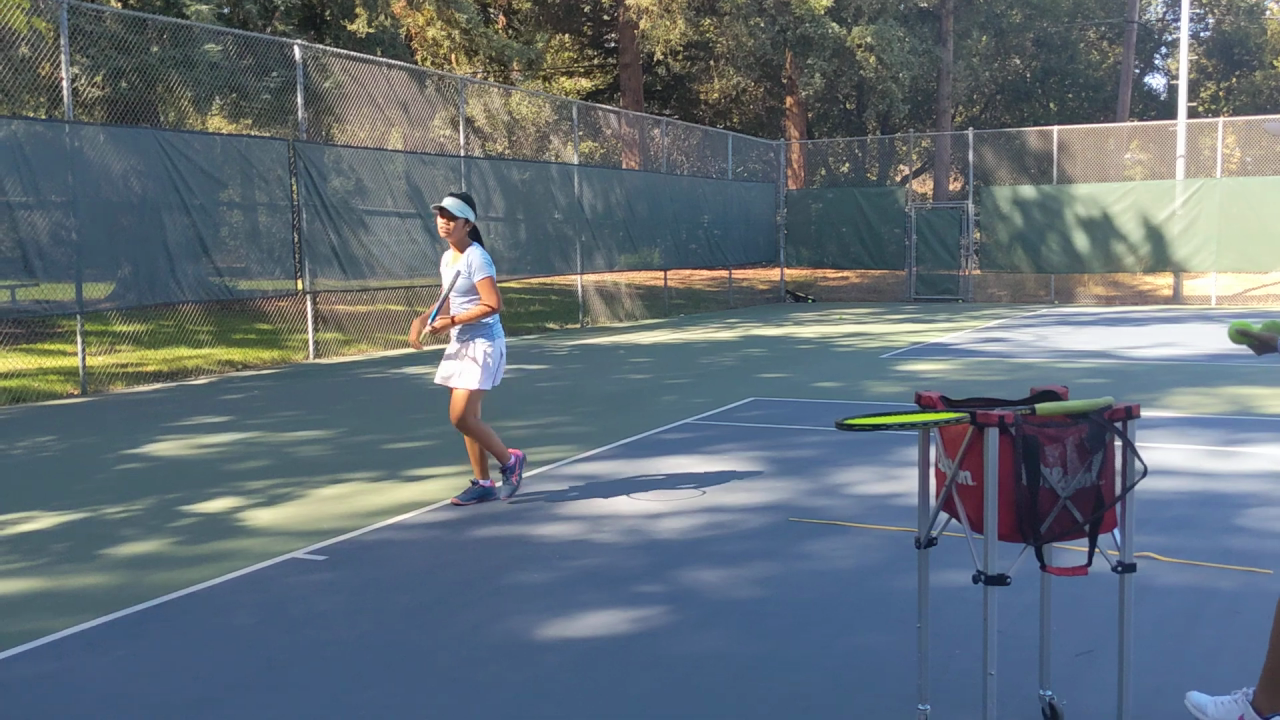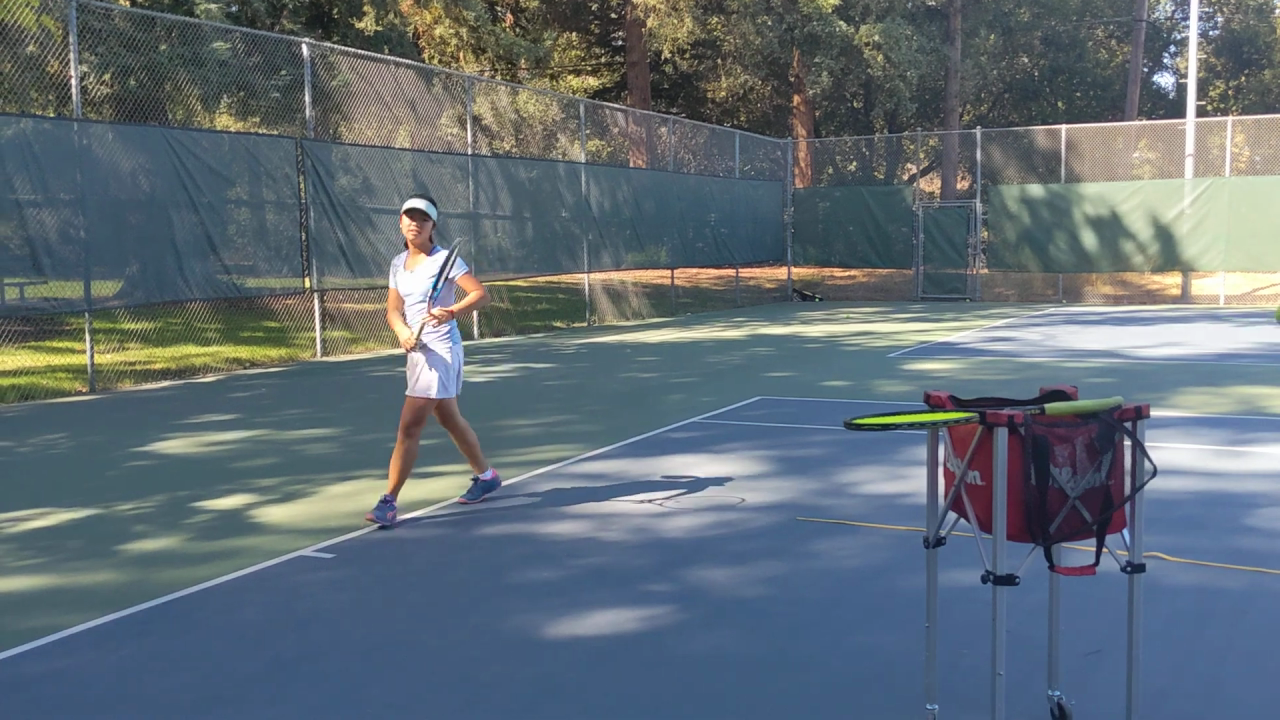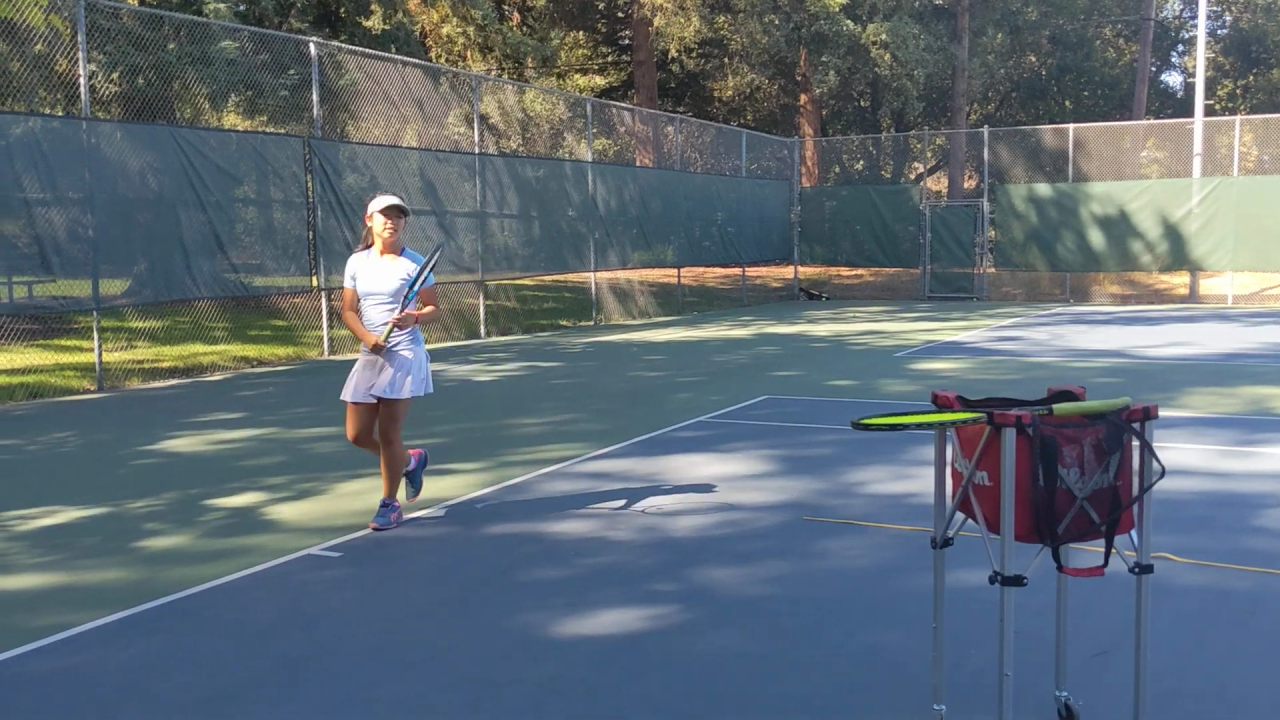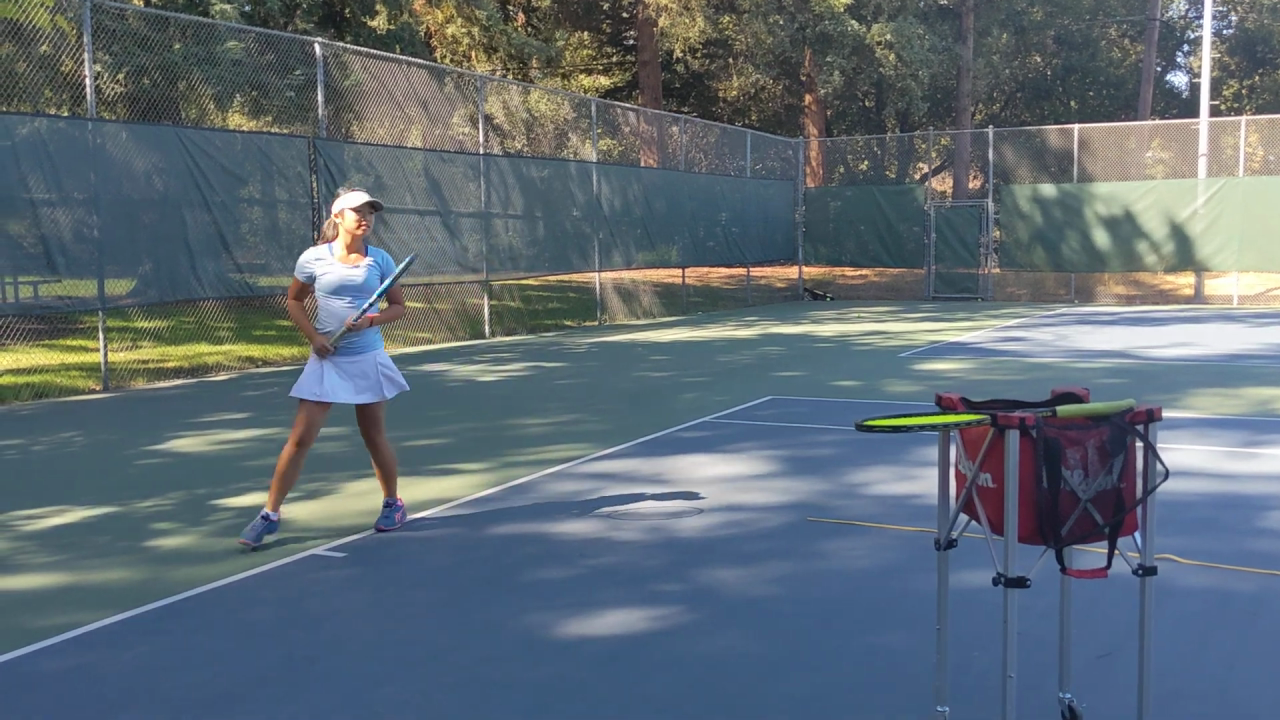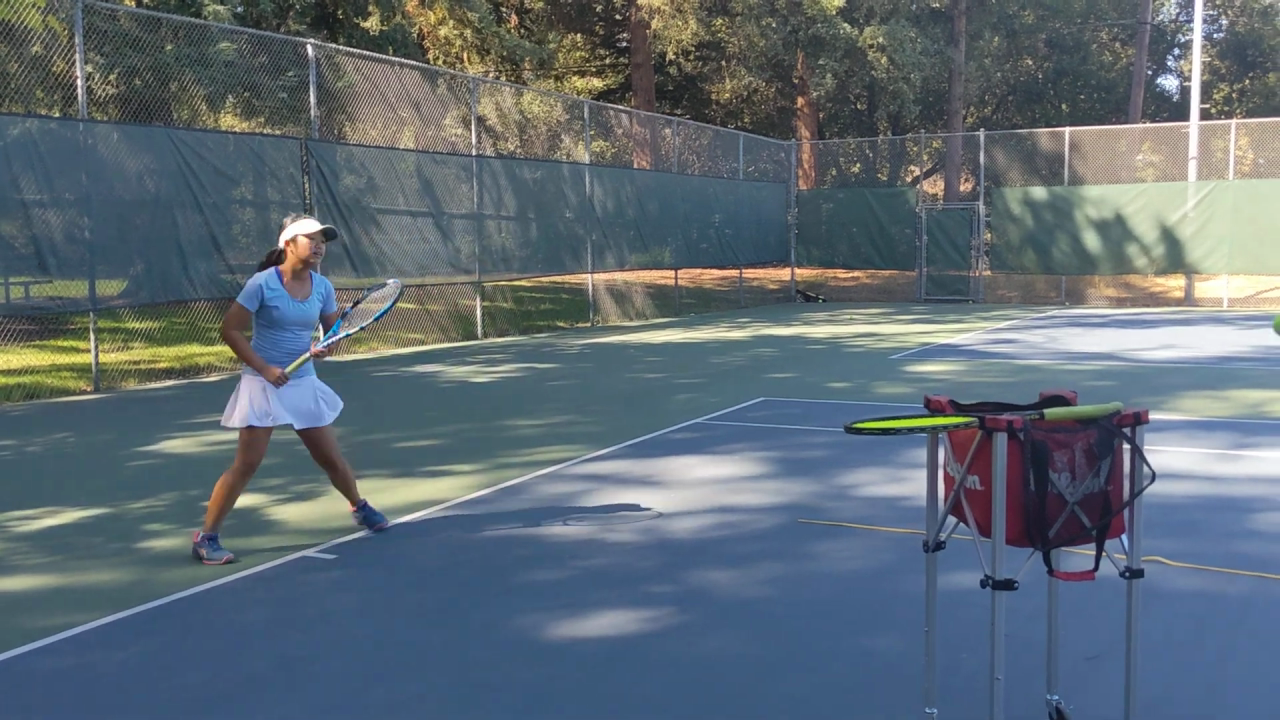
dt=0.2s
person 1, frame 1
left shoulder: (477, 257)
right shoulder: (448, 257)
left elbow: (493, 305)
left wrist: (451, 322)
right wrist: (422, 322)
left hip: (483, 344)
right hip: (460, 346)
left knee: (462, 418)
right knee: (463, 418)
left ankle: (510, 460)
right ankle: (484, 482)
person 1, frame 2
left shoulder: (444, 259)
right shoulder: (398, 263)
left elbow: (480, 294)
right elbow: (394, 309)
left wrist: (450, 312)
right wrist: (402, 333)
left hip: (441, 352)
right hip: (420, 352)
left knee: (408, 428)
right knee: (452, 421)
left ankle: (389, 500)
right ankle: (485, 475)
person 1, frame 3
left shoulder: (414, 262)
right shoulder: (356, 262)
left elbow: (434, 308)
right elbow: (348, 310)
left wrist: (413, 318)
right wrist: (365, 335)
left hip: (405, 356)
right hip: (371, 356)
left knee: (389, 432)
right knee: (357, 435)
left ankle: (390, 503)
right ankle: (412, 461)
person 1, frame 4
left shoulder: (381, 260)
right shoulder: (314, 257)
left elbow: (398, 306)
right elbow: (293, 300)
left wrist: (371, 320)
right wrist: (311, 335)
left hip: (368, 358)
right hip: (325, 359)
left knee: (375, 438)
right knee: (300, 438)
left ankle: (393, 504)
right ankle: (269, 515)
person 1, frame 5
left shoulder: (322, 287)
right shoulder: (261, 284)
left elbow: (333, 329)
right elbow: (229, 329)
left wrist: (324, 348)
right wrist: (262, 368)
left hip: (304, 382)
right hip: (263, 384)
left knee: (329, 457)
right knee: (247, 463)
left ankle: (360, 507)
right ankle: (206, 535)
